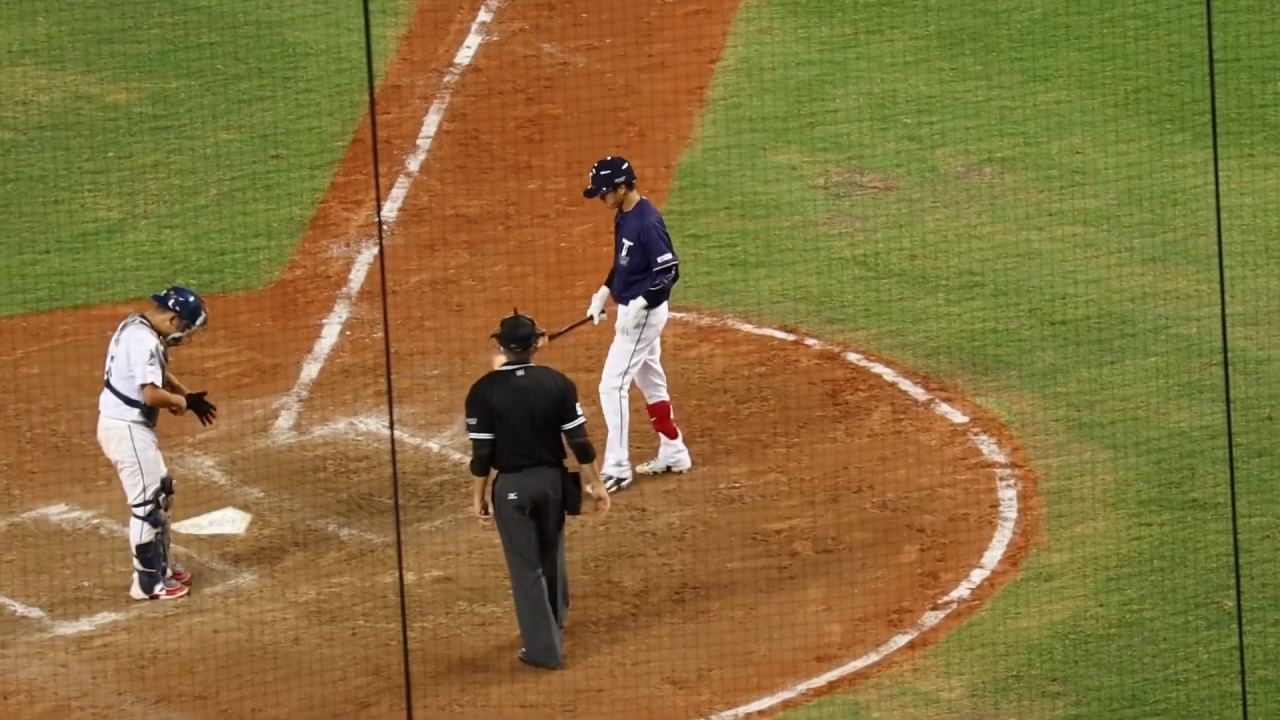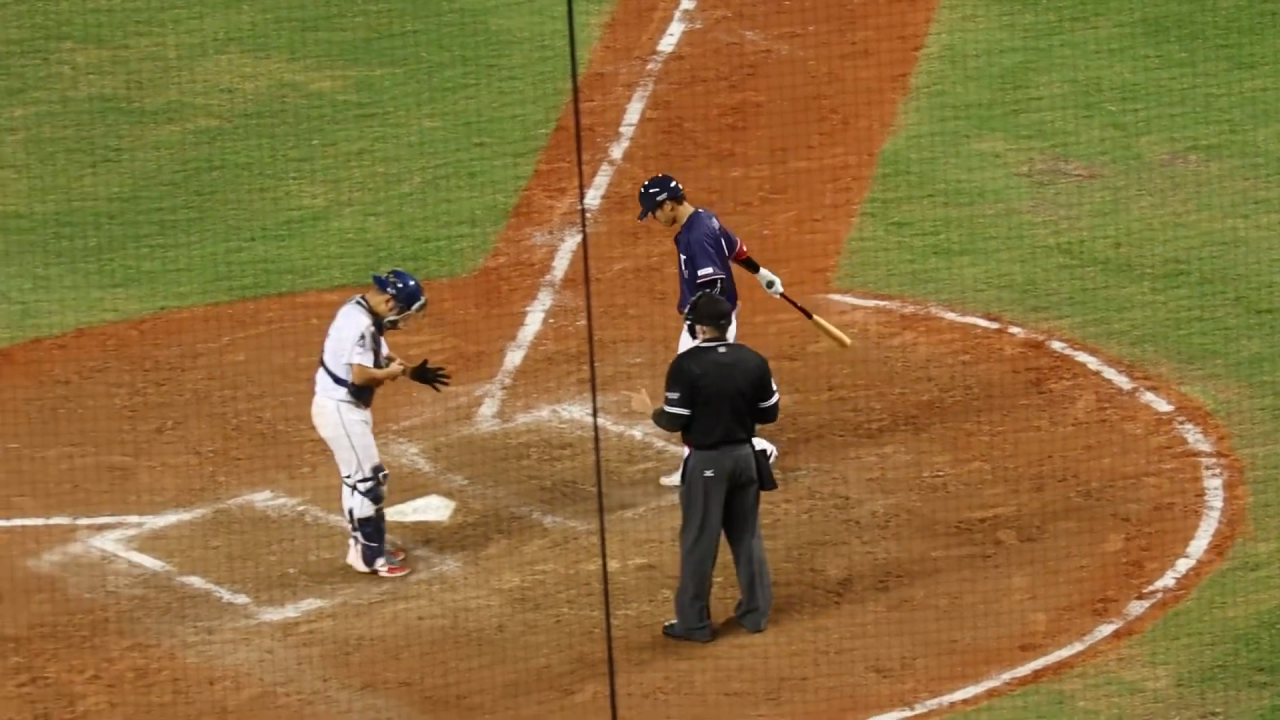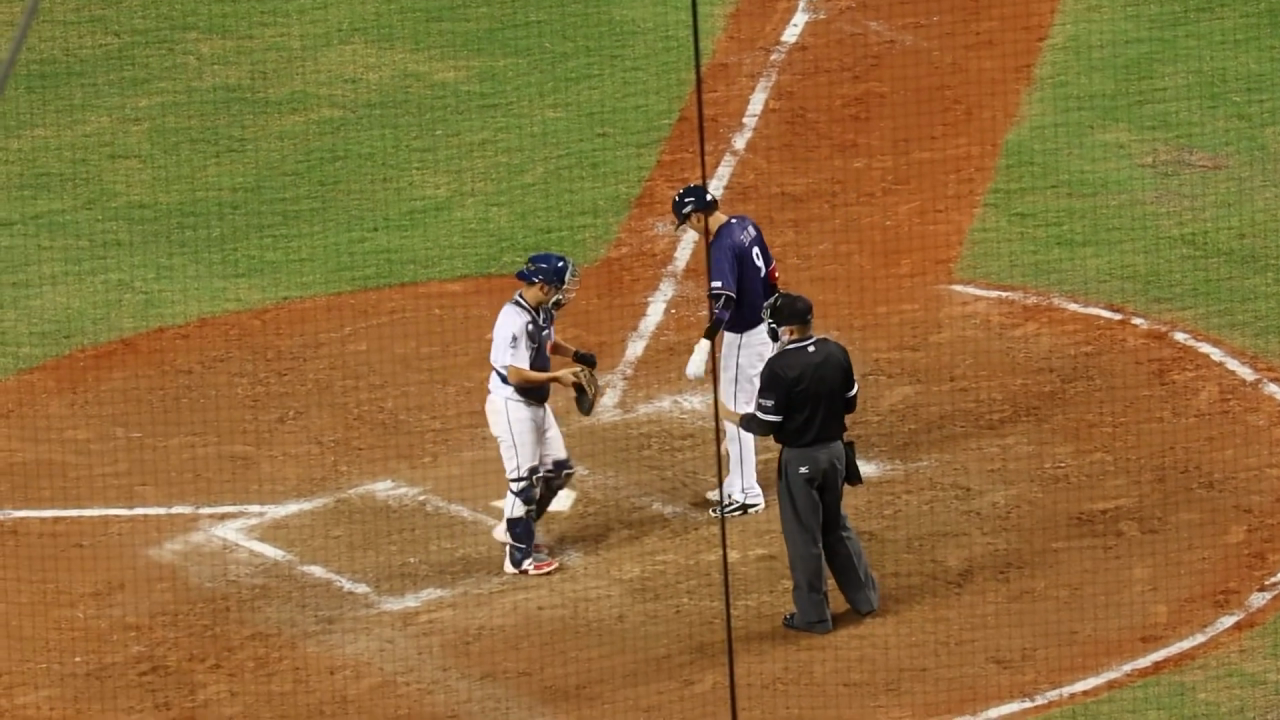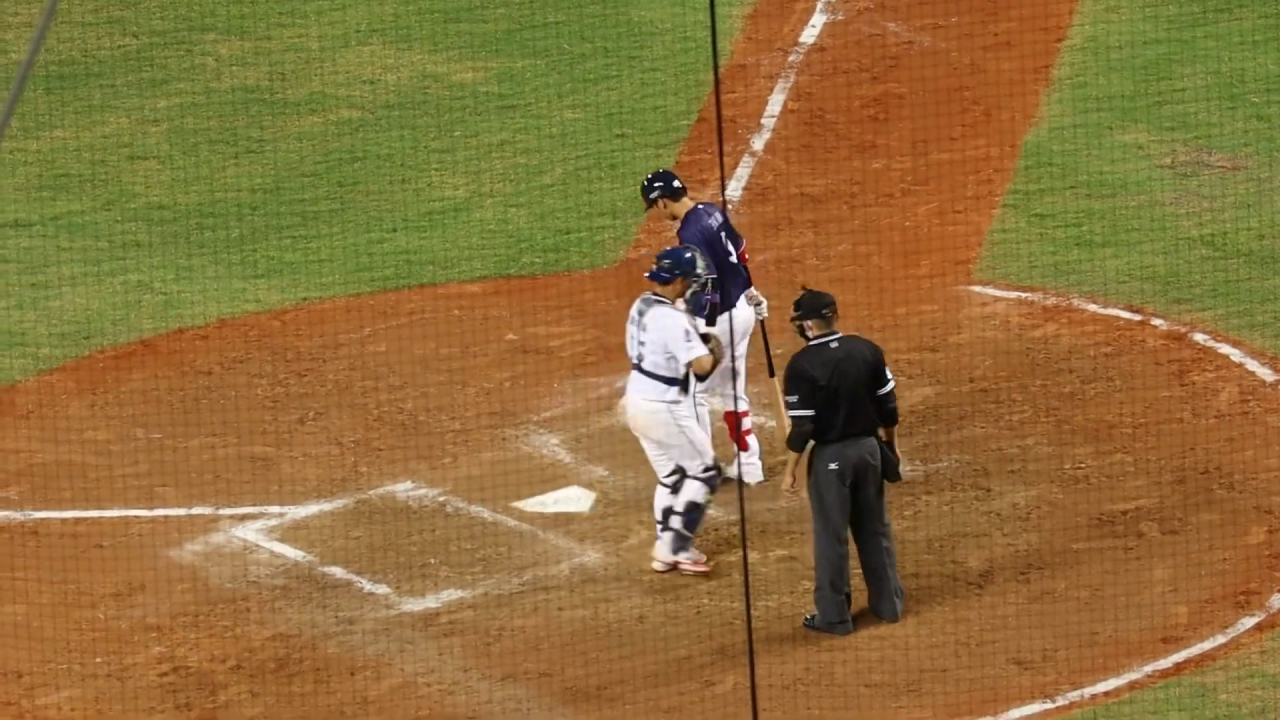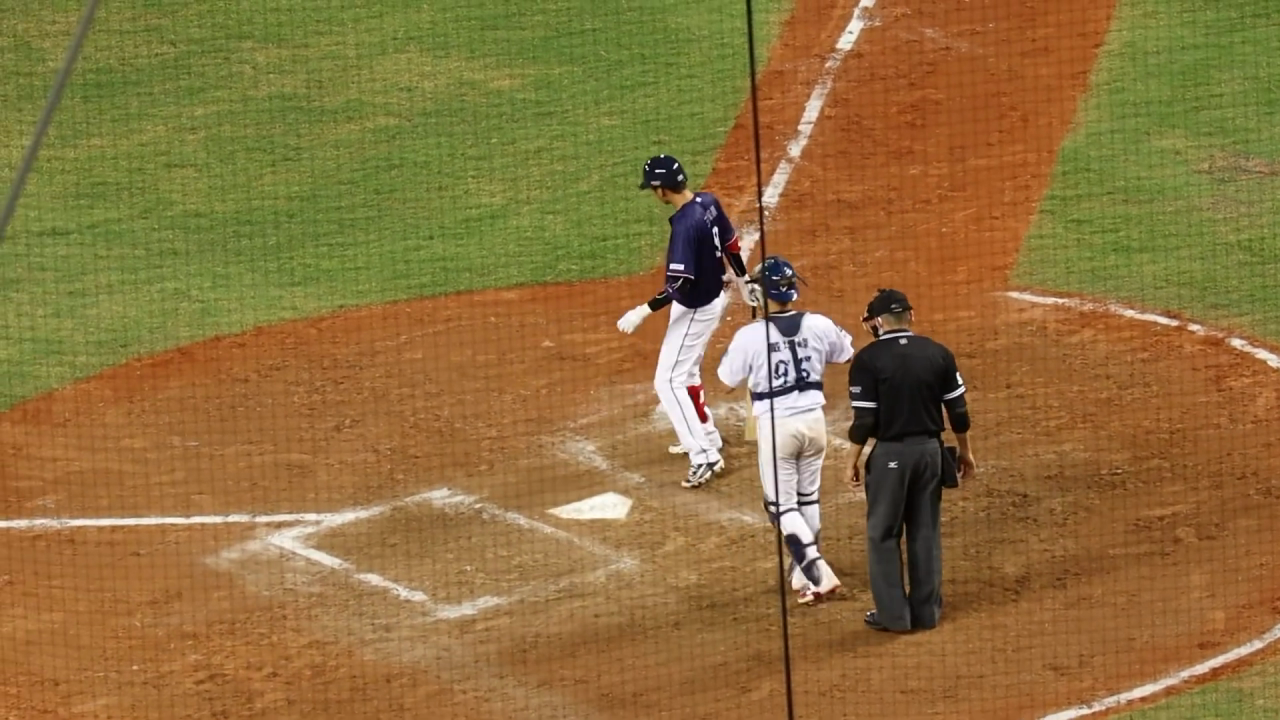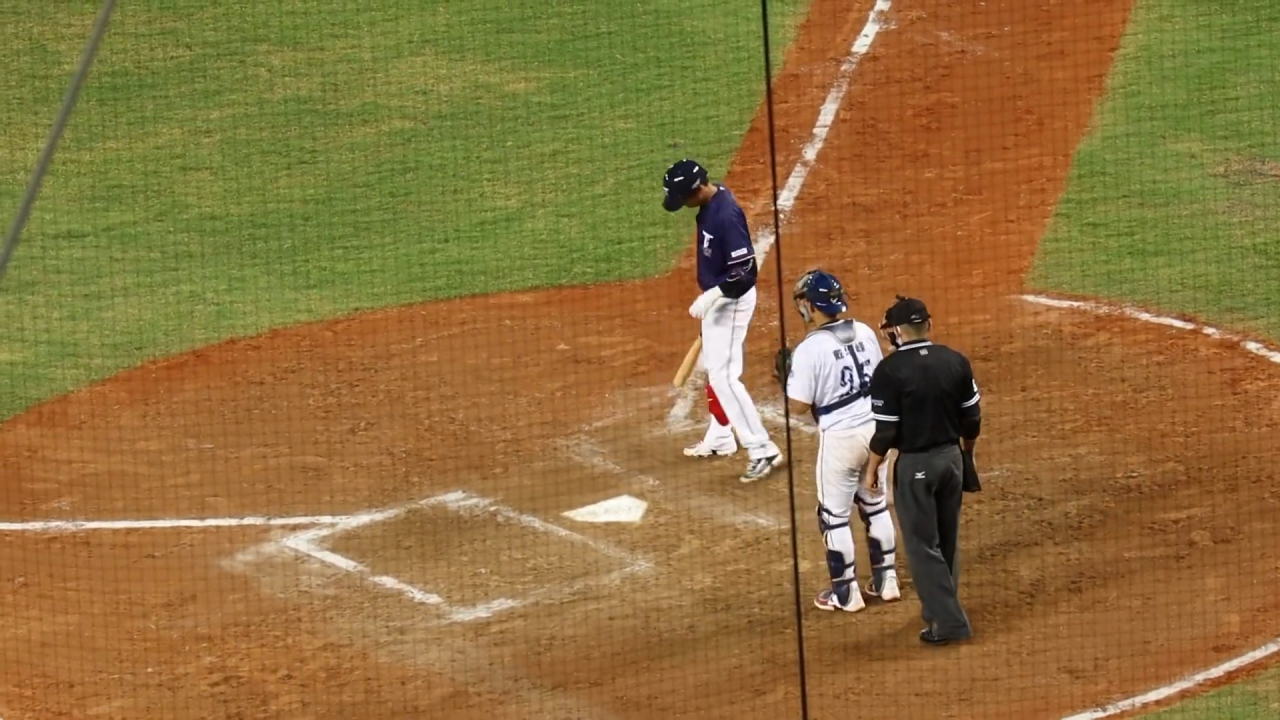
dt=0.7s
person 1, frame 1
left shoulder: (485, 390)
right shoulder: (558, 383)
left elbow: (482, 451)
right elbow: (579, 439)
left wrist: (479, 495)
right wrist: (595, 483)
left hip: (512, 485)
right hip: (552, 479)
left knee: (525, 567)
right knee: (551, 556)
left ankle: (543, 647)
right ankle: (552, 627)
person 1, frame 2
left shoulder: (686, 364)
right shoulder: (754, 360)
left elbow: (674, 421)
right elbow: (769, 413)
left wrist: (648, 407)
left hip: (706, 462)
right hip: (745, 457)
left knee: (699, 544)
right knee: (747, 537)
left ankle: (694, 622)
right ankle: (755, 612)
person 1, frame 3
left shoulder: (779, 367)
right shoulder: (837, 353)
left elbow: (766, 425)
right elbow: (850, 404)
left wrist: (730, 415)
left hip: (800, 460)
right hip: (835, 450)
left knee: (804, 537)
right knee: (837, 527)
left ankle: (813, 615)
right ankle: (864, 596)
person 1, frame 4
left shoulder: (802, 365)
right shoulder: (868, 350)
left elbow: (802, 427)
right elbow: (888, 405)
left wrist: (790, 471)
right wrist: (891, 444)
left hip: (831, 456)
right hip: (869, 448)
left knee: (830, 537)
right knee: (875, 529)
left ankle: (834, 615)
right ankle: (888, 602)
person 1, frame 5
left shoulder: (868, 358)
right shoulder: (938, 353)
left elbow: (864, 419)
right elbow: (958, 410)
left wrist: (853, 460)
right wrist: (965, 451)
left hip: (890, 454)
right hip: (930, 450)
left knee: (883, 535)
right knee: (926, 532)
left ankle: (893, 613)
right ankle: (926, 610)
person 1, frame 6
left shoulder: (890, 369)
right shoulder: (956, 361)
left elbow: (886, 431)
right elbow: (972, 419)
left wrist: (872, 468)
right wrist: (966, 455)
left hip: (915, 464)
right hip: (951, 458)
left knee: (922, 547)
right knee: (946, 542)
left ankle: (949, 622)
right ankle: (940, 611)
person 2, frame 1
left shoulder: (135, 325)
right shoulder: (145, 340)
left elbow: (157, 373)
right elbow: (152, 394)
left wrist: (187, 396)
right wrist: (178, 401)
left hip: (127, 424)
right hip: (127, 428)
left knee: (161, 490)
right knee: (147, 503)
left ankle: (159, 564)
right ankle: (147, 581)
person 2, frame 2
left shoulder: (364, 314)
right shoulder: (358, 321)
left elbow: (382, 356)
right elbow: (361, 375)
left wrist: (413, 372)
right wrist: (392, 373)
left hip: (348, 406)
right hip: (340, 408)
left knee: (356, 477)
right knee: (369, 478)
left ankle: (362, 546)
right ankle: (370, 554)
person 2, frame 3
left shoulder: (542, 311)
right shoulder: (515, 319)
right elbow: (517, 376)
left wrist: (575, 354)
right wrist: (558, 376)
left hip: (537, 404)
right hip: (512, 407)
left knee: (559, 467)
right knee: (525, 480)
left ankle: (512, 527)
right ankle: (518, 556)
person 2, frame 4
left shoulder: (640, 306)
right shoulder: (673, 318)
right elbow: (702, 366)
left wrist: (697, 344)
right wrist: (714, 350)
left hip: (639, 401)
right hip: (663, 408)
left knee: (671, 477)
right knee: (705, 472)
left ankle: (667, 550)
right ankle: (672, 544)
person 2, frame 5
left shoulder: (748, 336)
right shoulder: (819, 324)
left elbow: (727, 383)
right elbow: (847, 354)
left hip: (776, 426)
right hip: (813, 420)
left knee: (782, 505)
right knee: (807, 498)
left ankle: (818, 574)
right ankle: (802, 568)
person 2, frame 6
left shoulder: (809, 349)
right shoulder: (865, 332)
left elbow: (798, 405)
left wrist: (787, 376)
left hip: (841, 438)
right hip: (876, 429)
left knee: (834, 516)
right knee: (875, 506)
left ankle: (846, 593)
right ankle: (886, 581)
person 3, frame 1
left shoulder: (648, 221)
right shoulder: (623, 216)
left elbow: (669, 272)
left wrist: (638, 304)
right wrist: (604, 292)
left hip: (642, 315)
right hip: (632, 311)
left knee: (612, 387)
right knee: (650, 383)
left ankle: (616, 468)
right ankle: (674, 452)
person 3, frame 2
left shoulder: (696, 234)
right shoulder: (702, 219)
left elbow: (714, 287)
right elbow: (735, 248)
left wrist: (697, 329)
right wrist: (761, 274)
person 3, frame 3
left shoulder: (723, 245)
right shoulder: (745, 225)
left elbow: (723, 303)
right elbow: (770, 271)
left wrist: (703, 346)
left hip: (745, 336)
right hip: (764, 326)
left knee: (735, 413)
right knee: (736, 408)
left ankle: (748, 494)
right ankle: (737, 483)
person 3, frame 4
left shoulder: (691, 232)
right shoulder: (713, 211)
left elbow: (707, 287)
right elbow: (740, 255)
left wrist: (707, 333)
right wrist: (751, 293)
left hip: (720, 319)
right hip: (741, 310)
left knee: (695, 391)
right knee: (732, 391)
right ankle: (749, 463)
person 3, frame 5
left shoulder: (685, 226)
right shoulder: (709, 202)
left elbow: (679, 284)
right elbow: (730, 245)
left wrist: (643, 310)
right wrist: (741, 278)
left hip: (694, 309)
right hip: (713, 297)
left knee: (668, 381)
right knee: (686, 371)
left ankle: (704, 452)
right ankle: (704, 435)
person 3, frame 6
left shoulder: (723, 214)
right shoulder: (713, 200)
left elbow: (744, 267)
left wrist: (711, 295)
left hip: (730, 301)
right hip: (720, 296)
left knee: (722, 376)
right knee: (718, 369)
left ankle: (762, 449)
right ankle: (719, 438)
